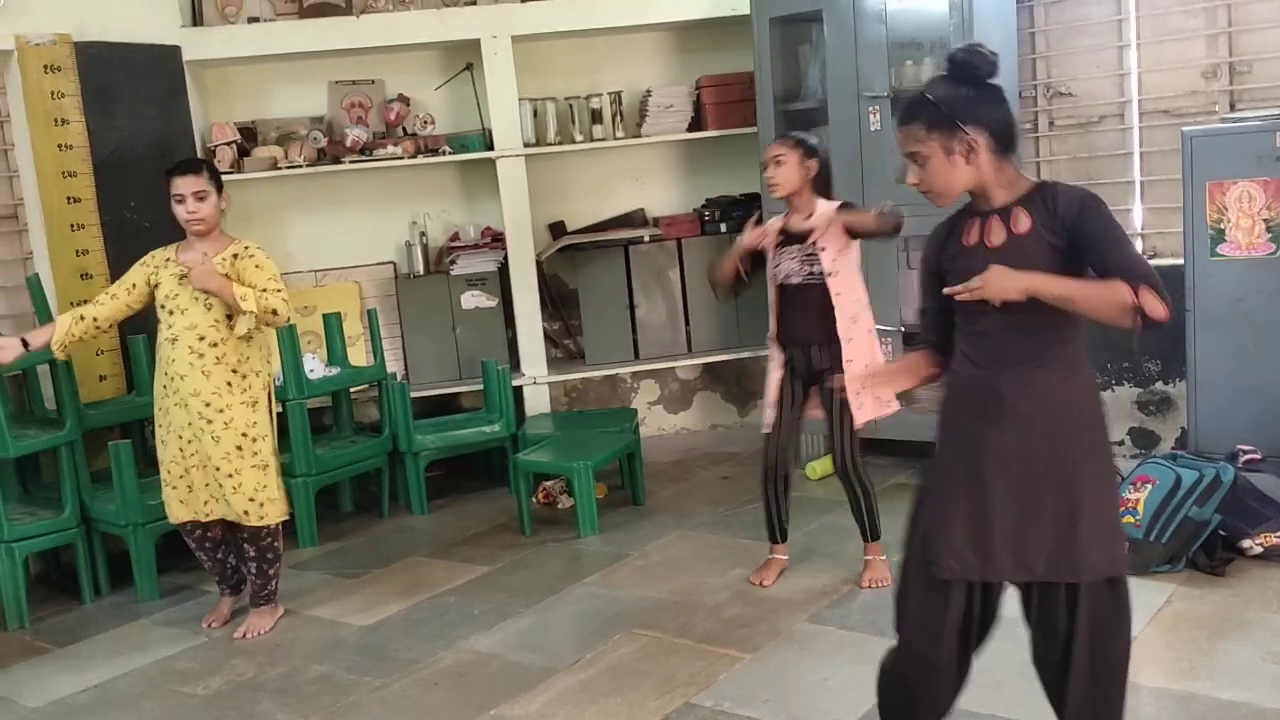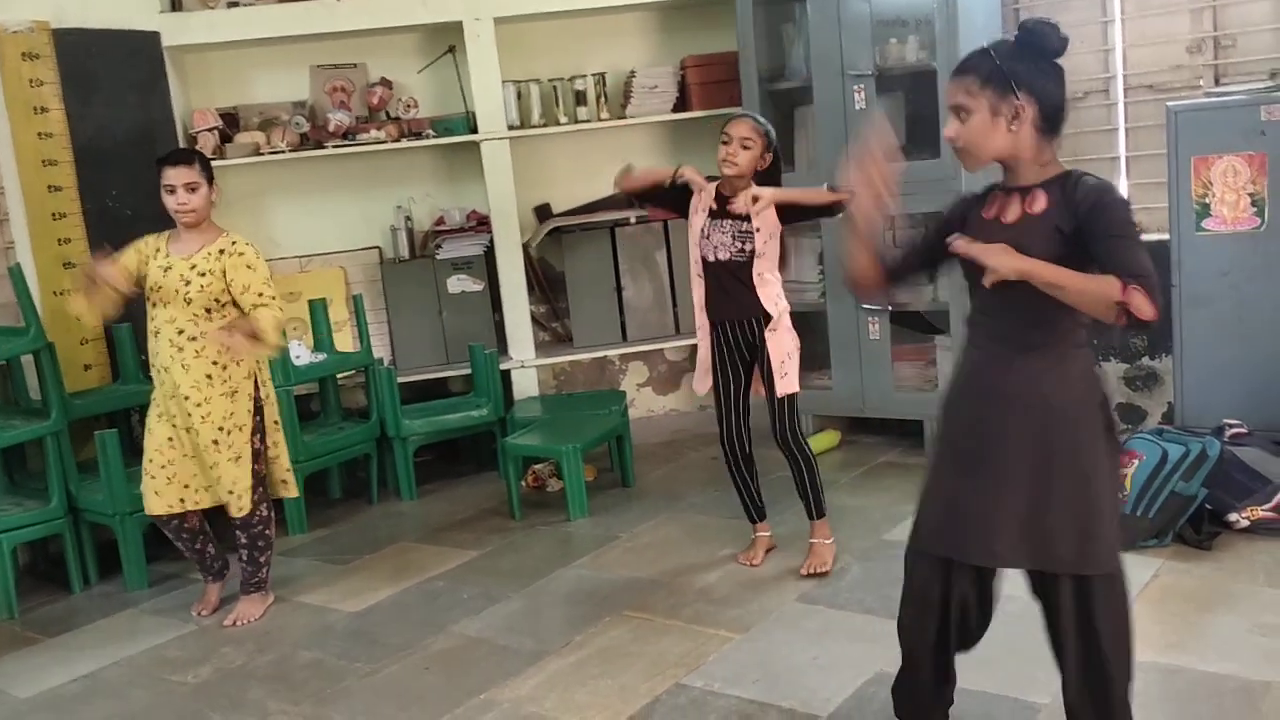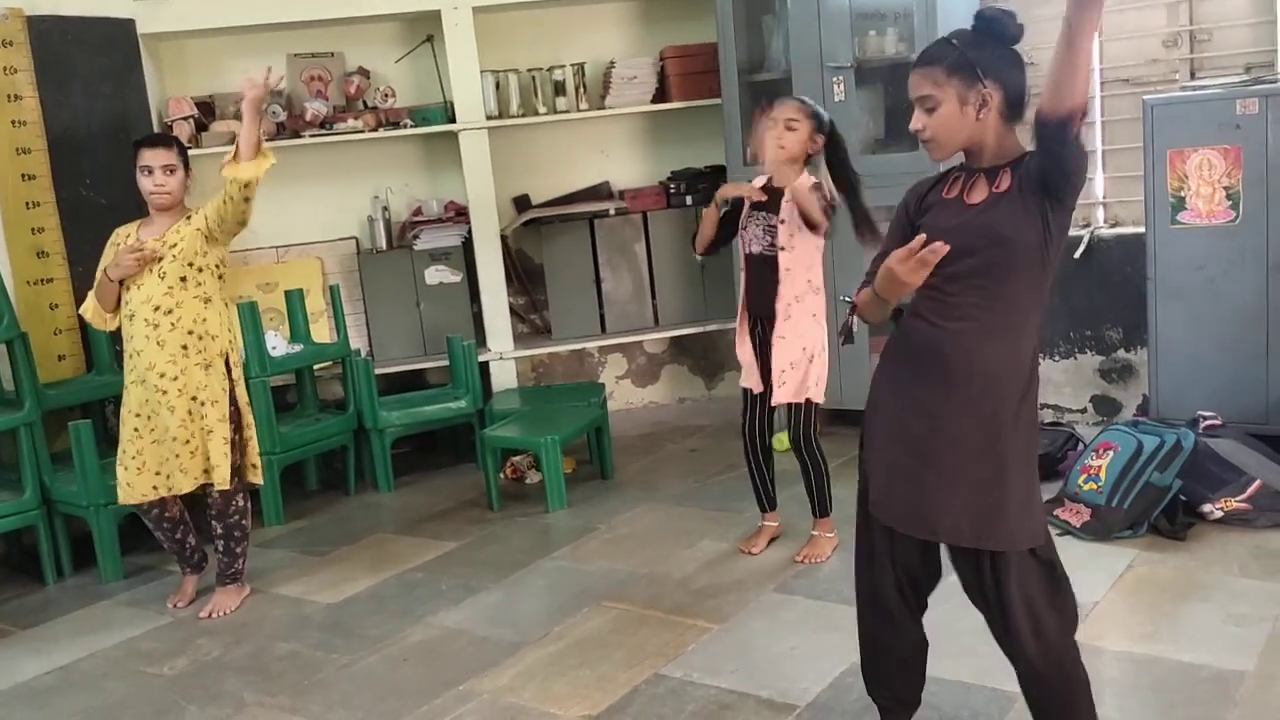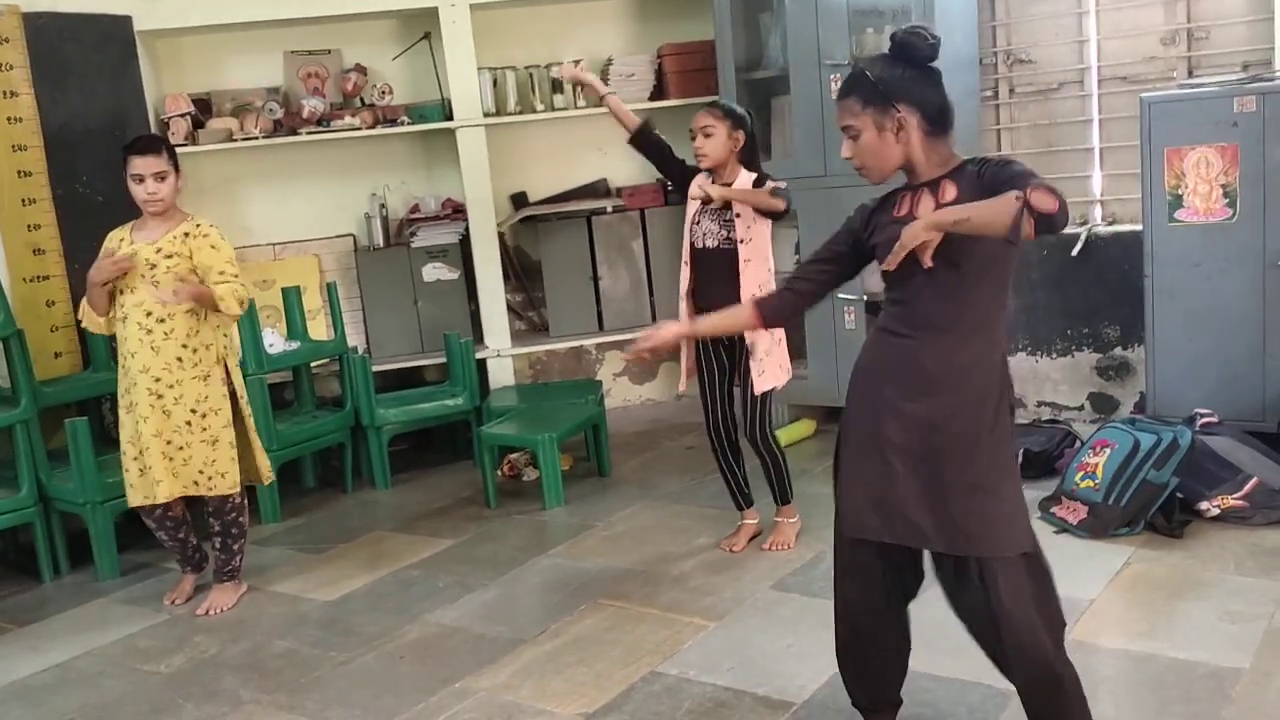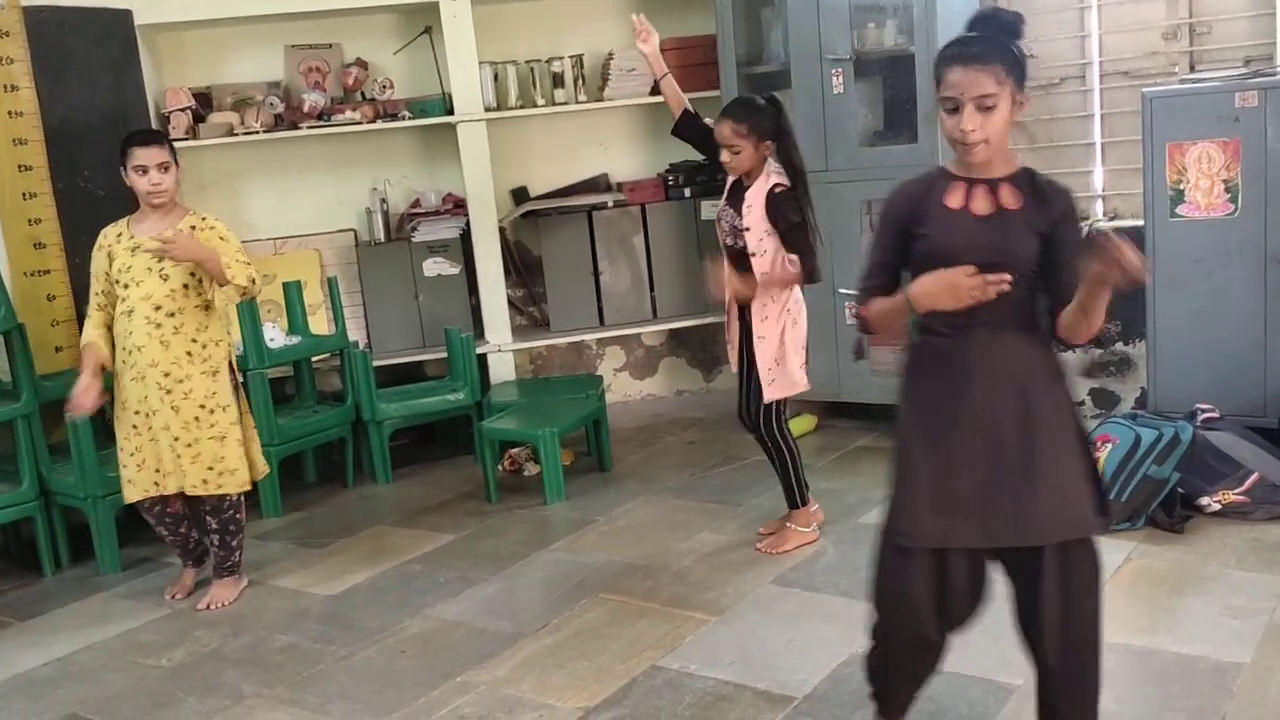
dt=1s
person 1, frame 1
left shoulder: (1075, 211)
right shoulder: (944, 241)
left elbow: (1149, 304)
left wrist: (1025, 283)
right wrist: (884, 378)
left hip: (1063, 445)
right hip: (974, 445)
left knee: (1080, 624)
right knee: (932, 622)
person 1, frame 2
left shoulder: (1088, 200)
right shoulder: (972, 211)
left elbow: (1140, 303)
right elbow: (872, 282)
left wrist: (1023, 265)
right wrist: (866, 218)
left hip: (1059, 431)
right hip: (975, 428)
left knee: (1082, 607)
right knee: (931, 596)
person 1, frame 3
left shoulder: (1049, 177)
right shoulder: (926, 196)
left elbow: (1062, 113)
right elbow: (866, 306)
right wrist: (886, 288)
left hip: (992, 410)
right hip: (905, 404)
left knee: (1019, 586)
right knee: (888, 578)
person 1, frame 4
left shoulder: (993, 181)
right shoulder: (875, 218)
left elbow: (1048, 210)
right elbow: (786, 302)
left wrist: (941, 220)
right wrist: (688, 327)
left hip: (966, 418)
right hip: (881, 415)
left knee: (1007, 596)
right knee: (866, 587)
person 1, frame 5
left shoulder: (1048, 203)
right shoulder: (912, 201)
left elbow: (1072, 331)
right elbow: (869, 318)
left wrist: (1101, 282)
right wrist: (916, 297)
left hip: (1028, 416)
right hip: (938, 419)
left knee: (1061, 593)
right knee: (913, 588)
person 2, frame 1
left shoulder: (246, 256)
right shoulder: (158, 262)
left elbow: (278, 310)
right elbow: (101, 310)
left wrist: (218, 284)
left hip: (237, 403)
right hip: (180, 406)
left knee: (250, 499)
right knee: (193, 508)
left ankle: (266, 600)
right ankle: (230, 588)
person 2, frame 2
left shoulder: (234, 251)
right shoulder: (148, 250)
left elbow: (269, 311)
right elbow: (100, 298)
left wrist: (242, 330)
right wrist: (95, 279)
left hip: (228, 395)
right hip: (171, 398)
left knee: (245, 490)
right knee: (166, 499)
left ankle: (257, 587)
right ankle: (214, 574)
person 2, frame 3
left shoulder: (207, 227)
right shoulder: (122, 238)
left elbow: (241, 191)
right elbow: (99, 314)
left wrist: (252, 113)
right wrist: (113, 274)
left hip: (204, 377)
right hip: (145, 385)
left knee: (220, 475)
right knee: (148, 484)
left ankle: (232, 578)
right ankle: (192, 565)
person 2, frame 4
left shoulder: (201, 236)
right shoulder: (116, 241)
left elbow: (234, 293)
right elbow: (98, 319)
left wrist: (195, 290)
right wrist: (96, 280)
left hip: (199, 381)
right hip: (141, 389)
left knee: (217, 478)
right knee: (150, 489)
left ankle: (229, 575)
right ankle: (191, 565)
person 2, frame 5
left shoulder: (205, 229)
right shoulder: (110, 239)
left elbow: (247, 283)
right elbow: (98, 315)
left wrist: (201, 254)
right wrist: (90, 375)
left hip: (200, 377)
right hip: (139, 385)
left knee: (216, 475)
right knee: (150, 485)
left ankle: (229, 570)
right ankle: (192, 560)
person 3, frame 1
left shoulder: (838, 218)
right shoulder: (772, 233)
left elbow: (891, 223)
right elbow: (723, 283)
left wrist: (828, 218)
right wrist: (742, 247)
left hip: (838, 353)
right hip: (789, 357)
left knee: (846, 460)
right knee: (774, 459)
left ankle: (875, 552)
right ankle: (777, 551)
person 3, frame 2
left shoulder: (772, 202)
right shoulder: (696, 196)
left elbow: (836, 199)
right elbow: (625, 183)
left wrist: (773, 194)
right wrist: (680, 173)
left hip: (768, 328)
right hip: (722, 334)
left knee: (787, 434)
right knee: (733, 439)
left ankle: (821, 533)
right ankle: (761, 531)
person 3, frame 3
left shoulder: (813, 190)
right shoulder: (753, 192)
left elbow: (817, 220)
right elbow: (703, 245)
left wrist: (775, 164)
right wrist: (722, 196)
left hip: (799, 328)
right hip: (757, 328)
left knee: (801, 436)
right knee: (754, 433)
left ankle: (824, 527)
right ankle: (768, 519)
person 3, frame 4
left shoulder: (757, 185)
right shoulder: (692, 183)
left elbow: (781, 204)
right elbow: (645, 136)
left wrist: (727, 193)
right wrist: (597, 87)
left hip: (750, 322)
left knee: (756, 428)
right knee: (718, 428)
left ankle: (786, 514)
right ankle: (747, 517)
person 3, frame 5
left shoulder: (780, 194)
right shoulder: (735, 175)
left elbow: (806, 267)
right elbow: (686, 121)
left wrist: (745, 285)
right wrist: (655, 61)
left hip: (774, 317)
right hip: (748, 316)
left knee: (768, 420)
right knee: (752, 417)
left ankle: (802, 521)
right ankle: (804, 503)
